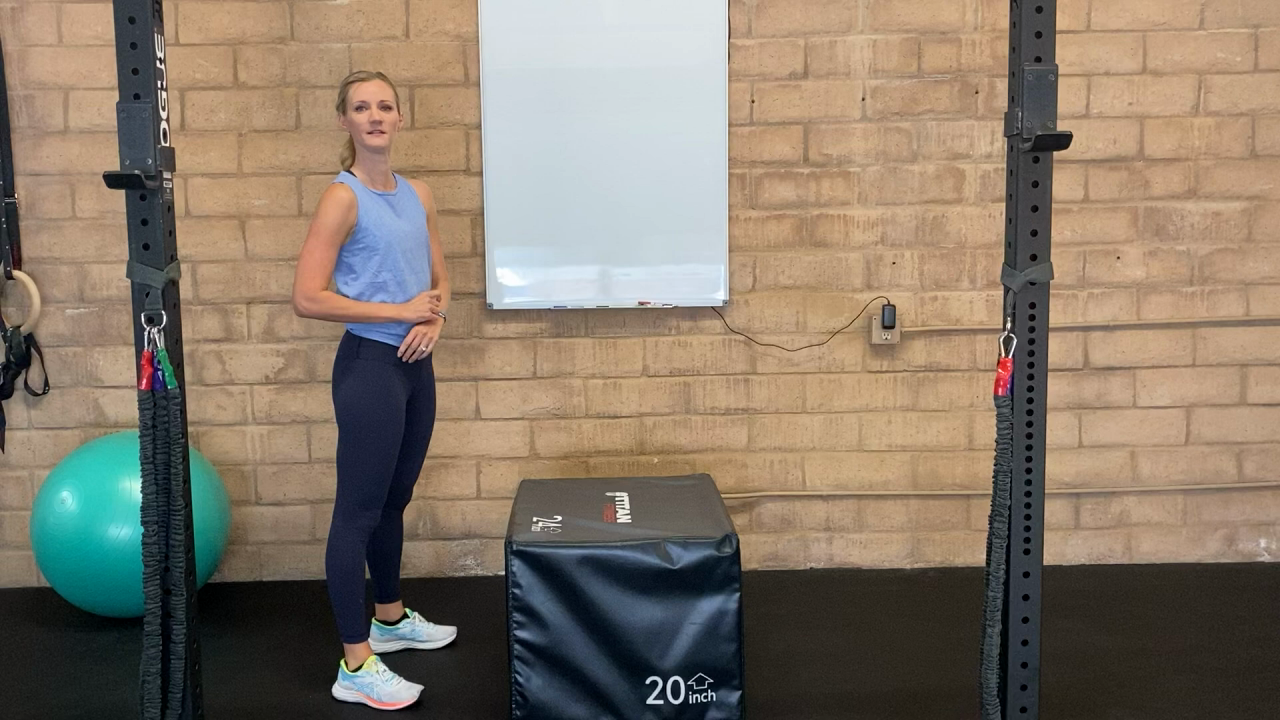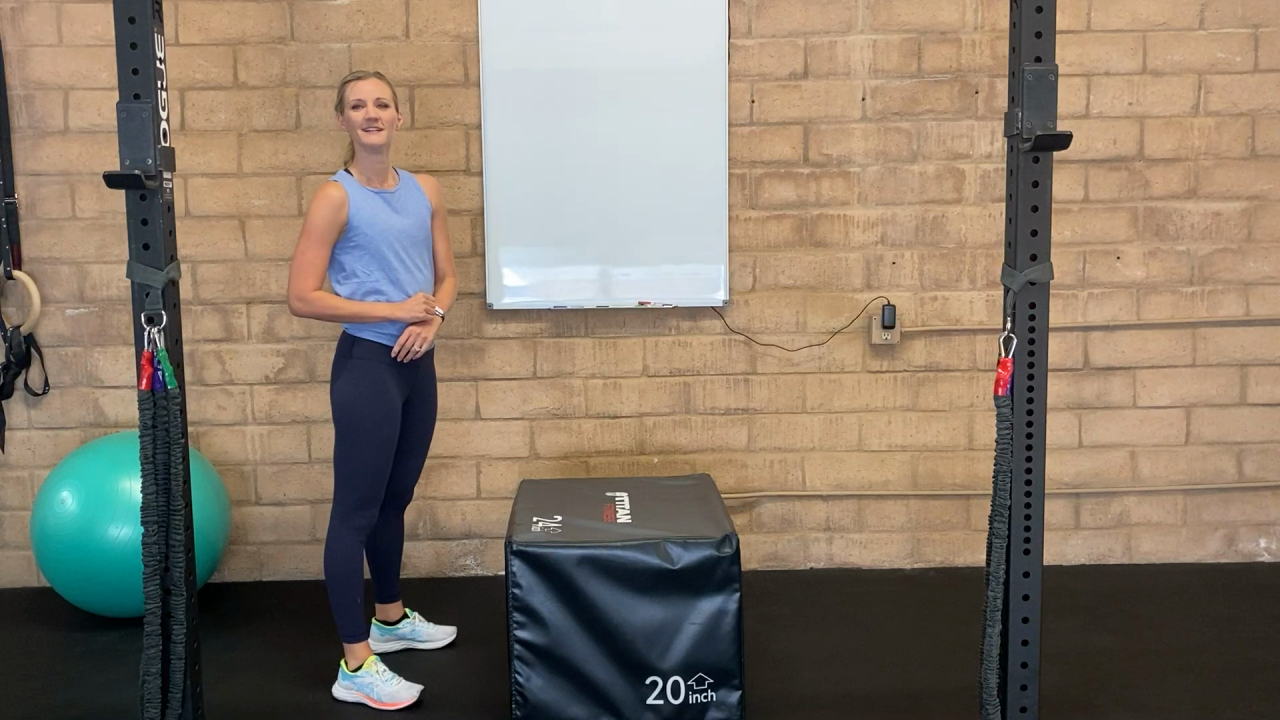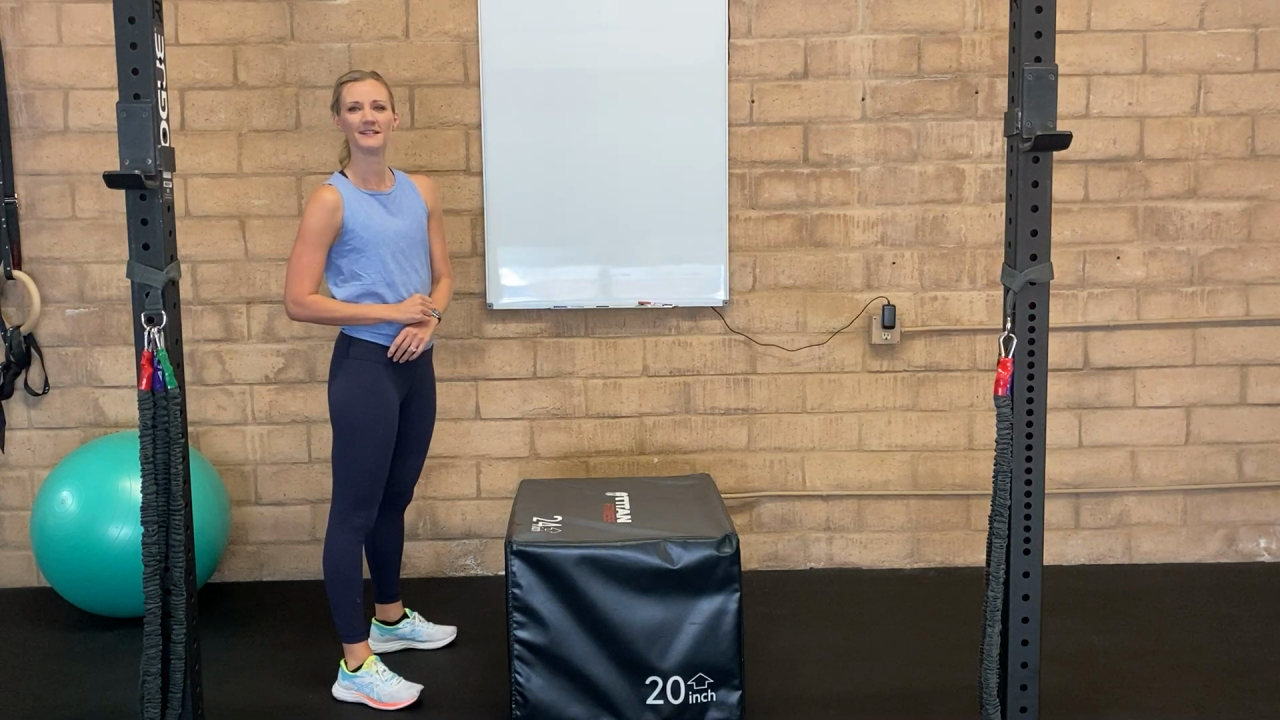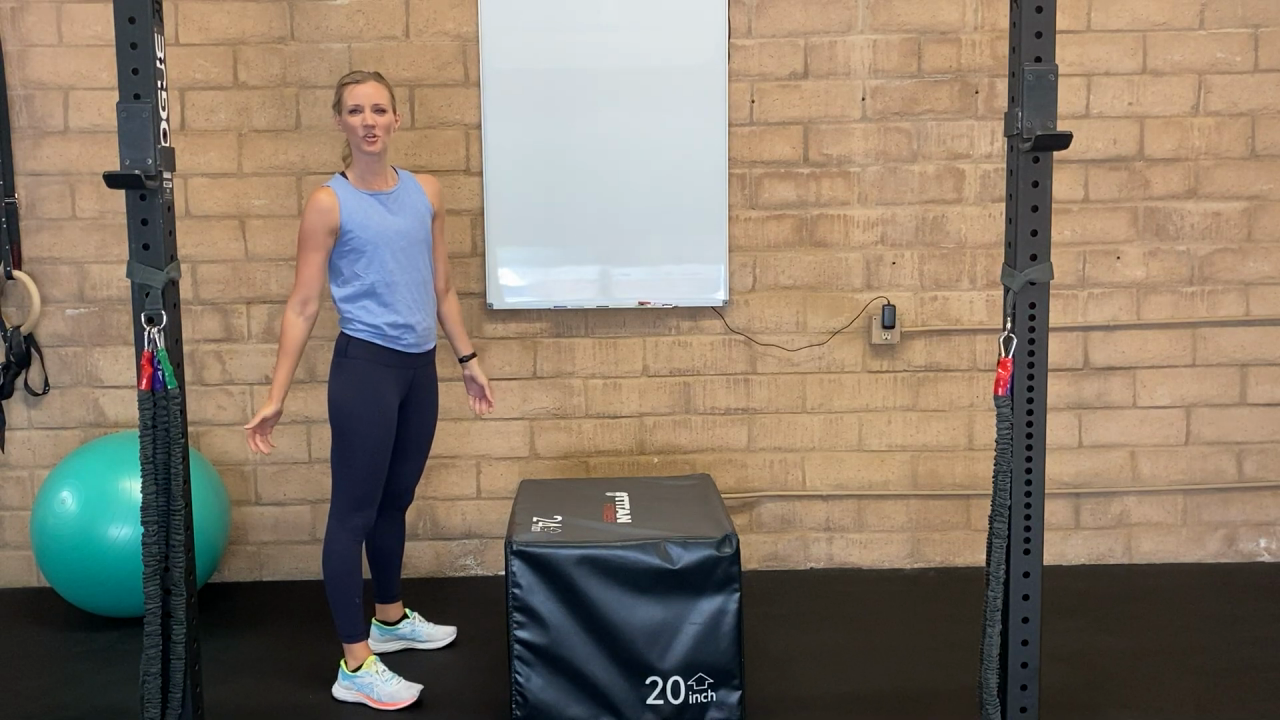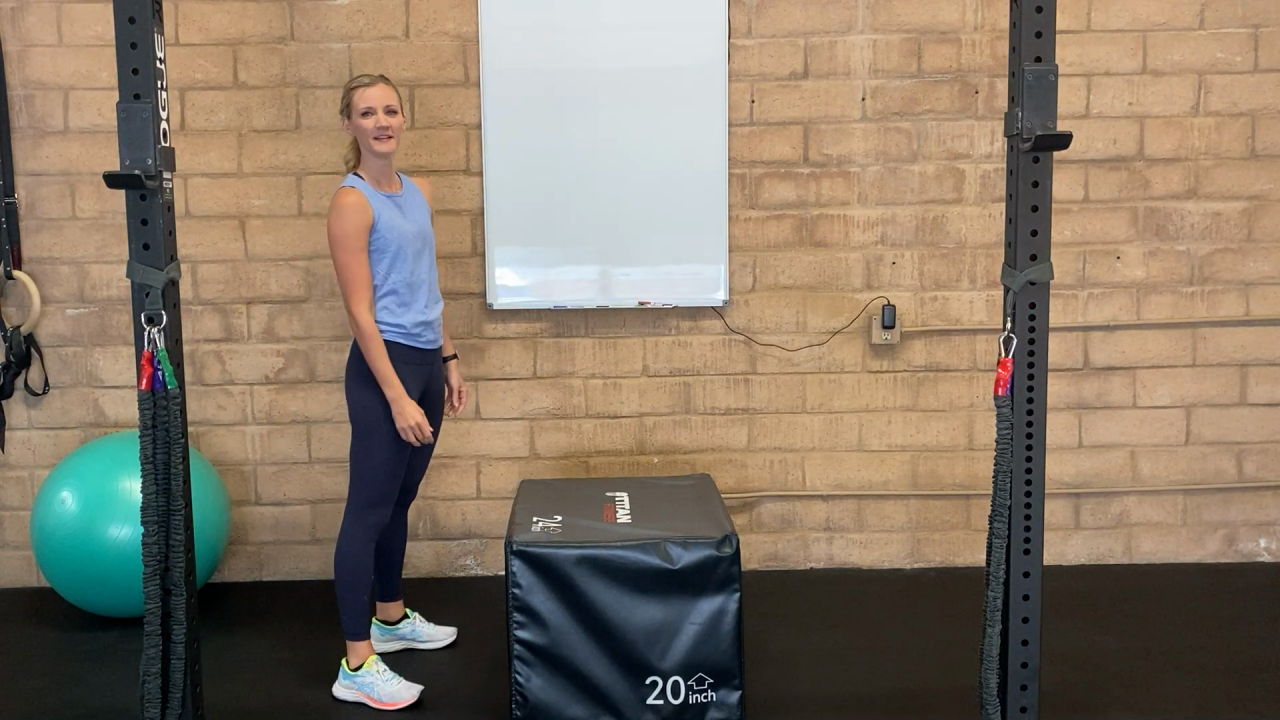
dt=1s
person 1, frame 1
left shoulder: (418, 194)
right shoulder: (342, 198)
left elbow: (438, 280)
right elbow: (307, 298)
left wrist: (433, 321)
right wrist: (399, 312)
left hip: (415, 366)
right hip: (370, 366)
left knee: (394, 500)
right knee: (359, 509)
left ankle: (391, 619)
right ankle: (356, 667)
person 1, frame 2
left shoulder: (424, 190)
right shoulder: (335, 197)
left elbow: (445, 277)
right elbow: (302, 297)
left wrist: (432, 319)
right wrist: (395, 311)
left hip: (417, 365)
right hip: (367, 365)
left knee: (395, 499)
right knee: (356, 509)
left ankle: (390, 619)
right ankle: (355, 666)
person 1, frame 3
left shoulder: (421, 191)
right shoulder: (330, 201)
left elbow: (441, 278)
right elbow: (299, 302)
left wrist: (429, 319)
right wrist: (390, 312)
left hip: (415, 366)
right hip: (364, 366)
left knee: (394, 500)
right knee: (355, 509)
left ankle: (391, 619)
right ankle: (355, 665)
person 1, frame 4
left shoulder: (425, 192)
right shoulder: (328, 203)
right elbow: (302, 305)
left wrist: (467, 358)
right wrist: (276, 396)
left hip: (419, 366)
right hip: (365, 367)
left knee: (396, 500)
right knee: (355, 509)
left ankle: (391, 619)
right ankle: (355, 666)
person 1, frame 5
left shoulder: (420, 192)
right shoulder: (352, 203)
right elbow: (361, 311)
left wrist: (448, 360)
right wrist: (397, 396)
left hip: (425, 363)
right hip: (383, 368)
left knee: (398, 500)
right knee: (369, 507)
left ankle: (392, 618)
right ankle: (356, 666)
